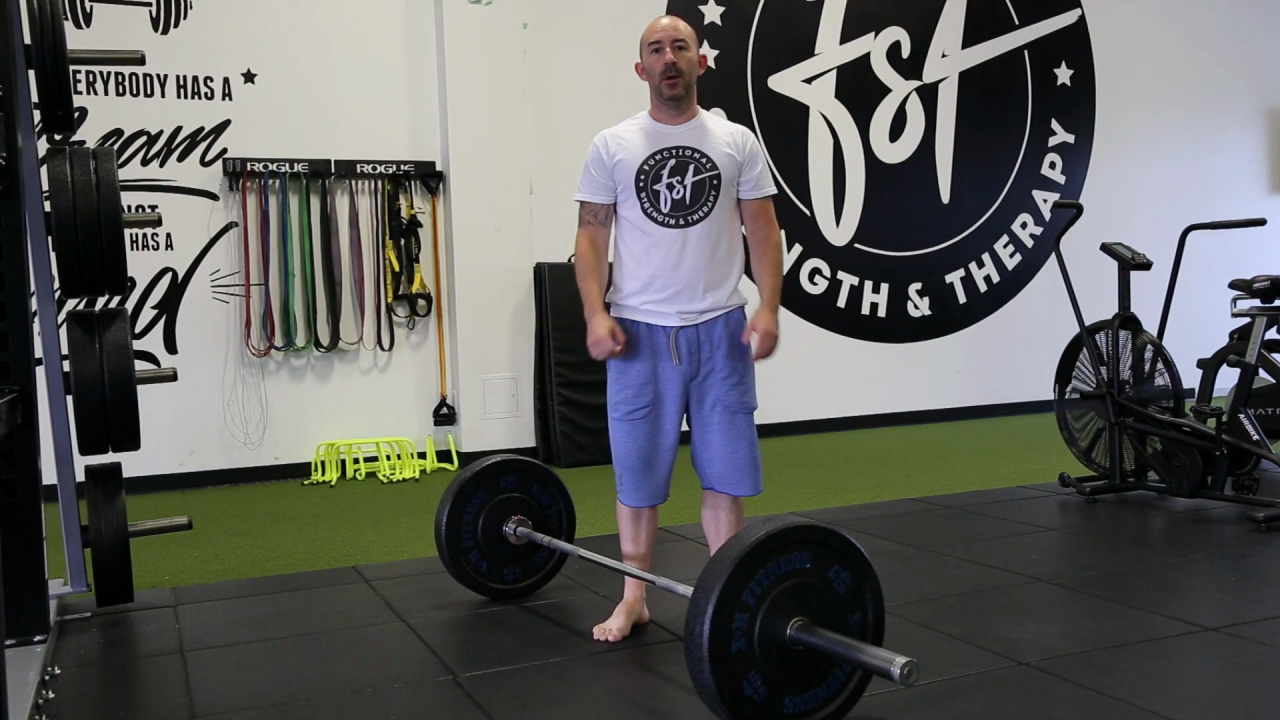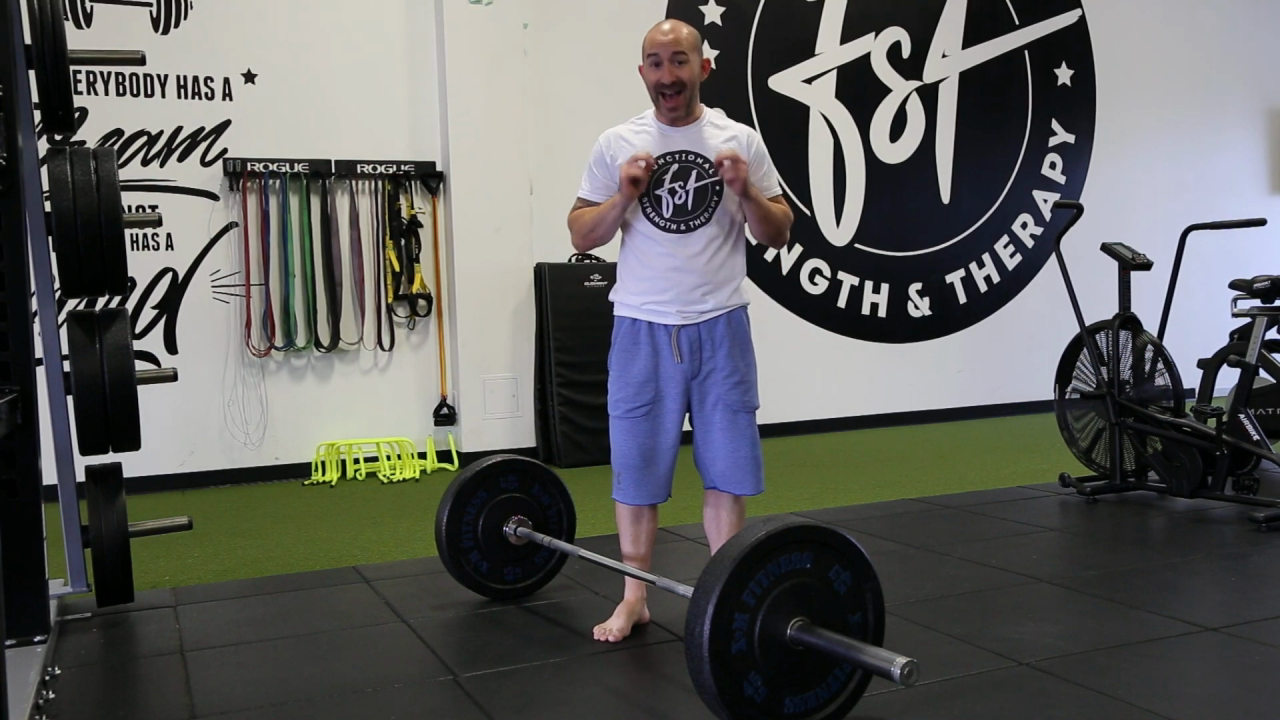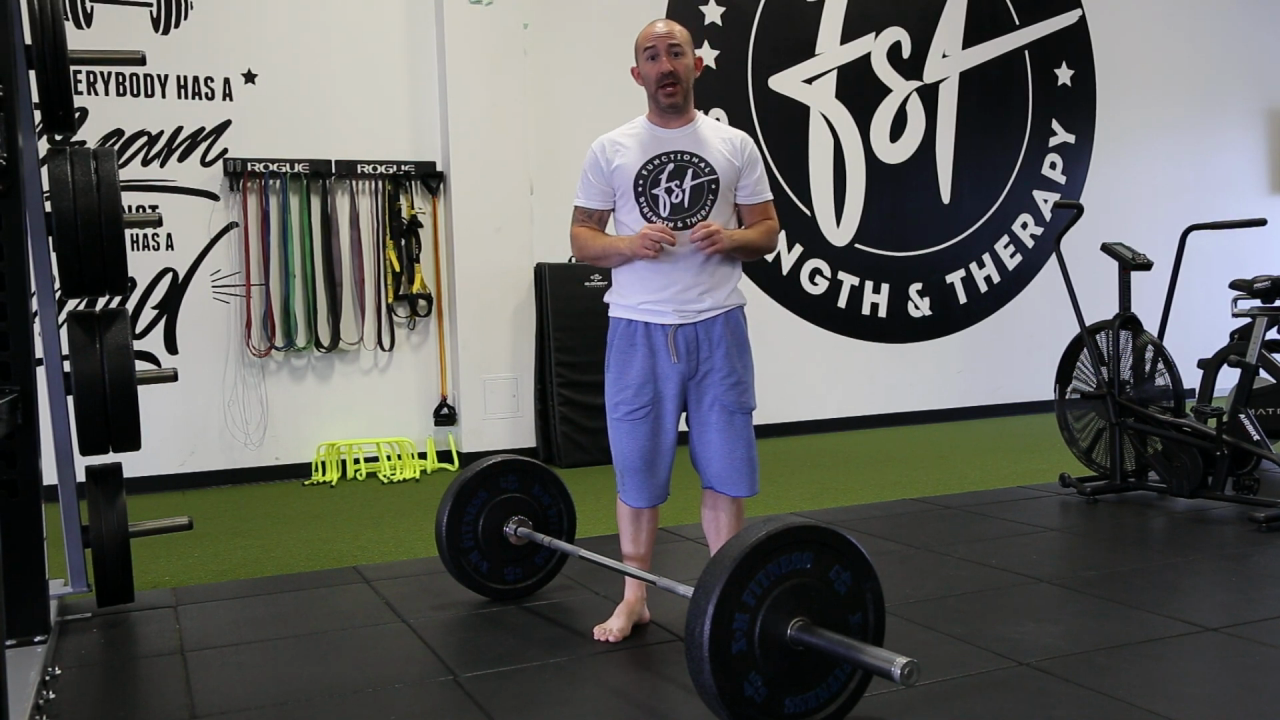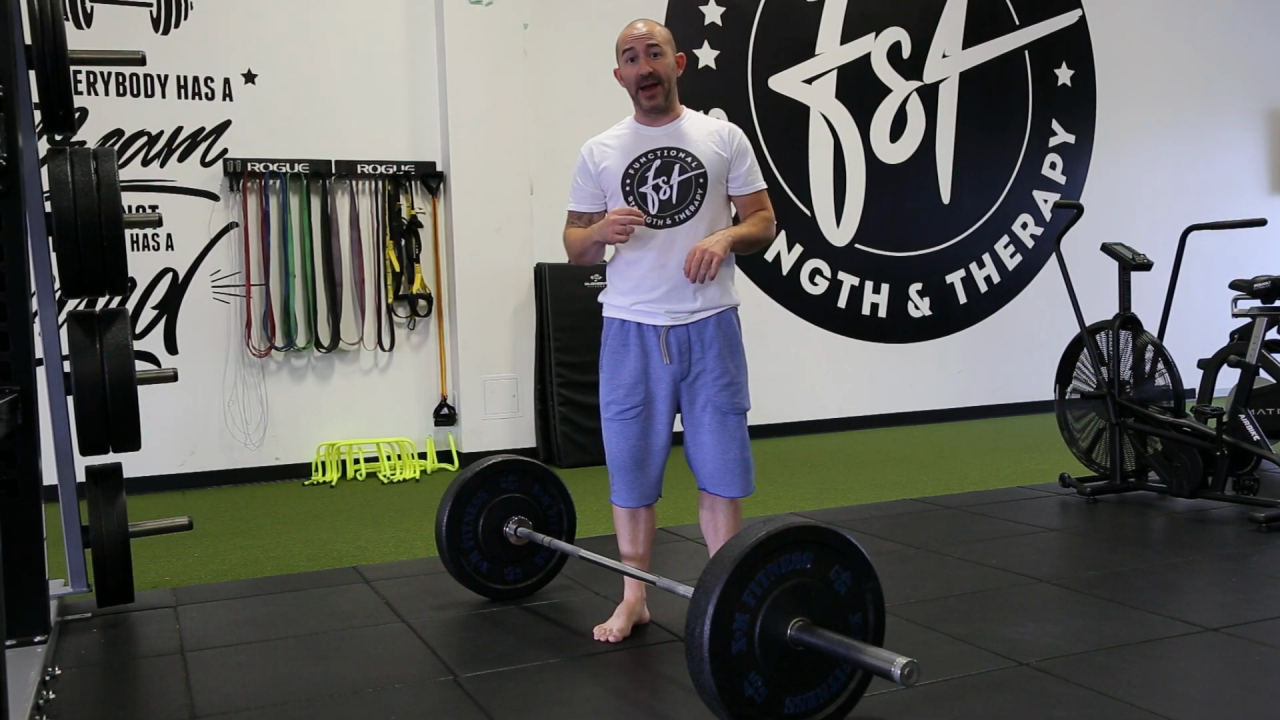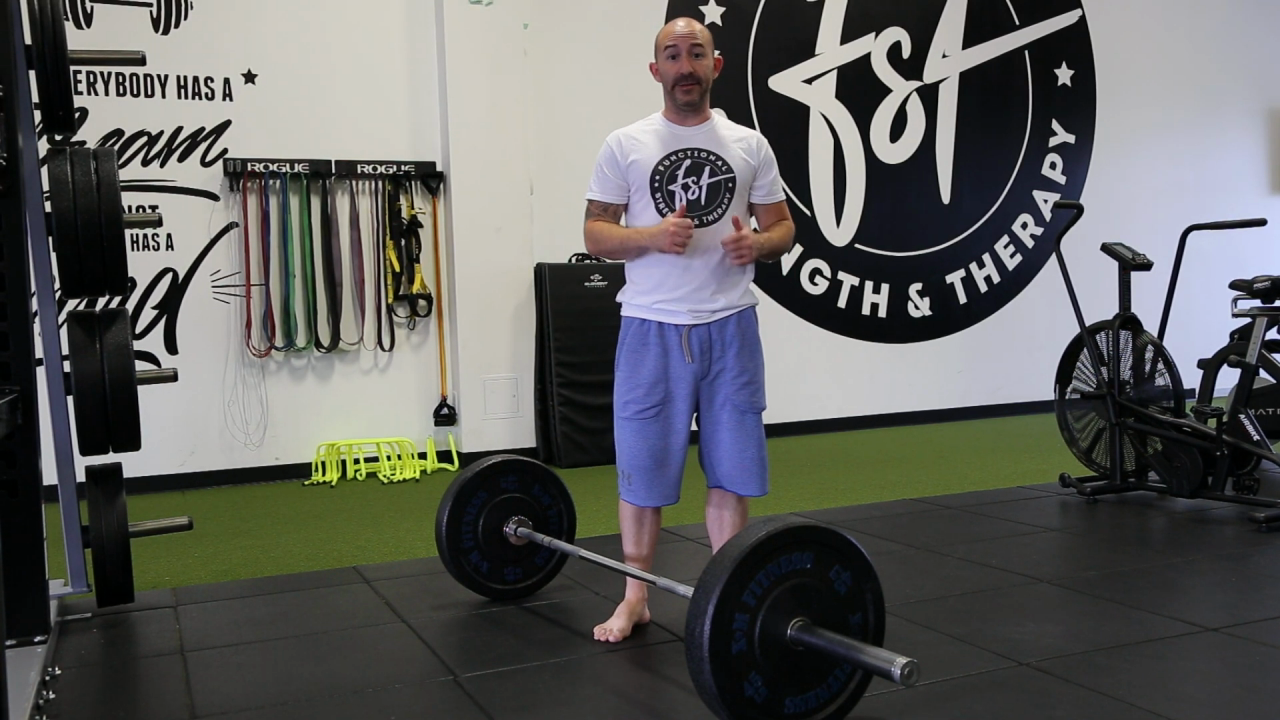
dt=1s
person 1, frame 1
left shoulder: (737, 141)
right shoulder: (612, 145)
left elbow: (762, 232)
right elbow: (592, 236)
left wrist: (769, 309)
right wrist: (596, 314)
left hip: (719, 328)
right hip: (642, 330)
left knee: (724, 468)
right knee: (636, 468)
right ankle: (633, 598)
person 1, frame 2
left shoulder: (740, 140)
right shoulder: (617, 143)
left elbow: (779, 232)
right elbow: (580, 235)
left wrist: (746, 191)
right wrist: (624, 196)
left hip: (720, 326)
right hip: (642, 328)
left knee: (726, 465)
right knee: (636, 463)
right ankle: (634, 597)
person 1, frame 3
left shoulder: (735, 145)
right shoulder: (609, 150)
left elbow: (768, 232)
right elbow: (581, 240)
left wrist: (731, 239)
right wrist: (626, 244)
left hip: (717, 326)
right hip: (638, 331)
left knee: (724, 467)
right knee: (637, 467)
right ankle: (635, 597)
person 1, frame 4
left shoulder: (723, 137)
right shoulder: (598, 152)
left elbow: (764, 221)
right elbow: (574, 248)
left wrist: (725, 238)
right wrist: (601, 233)
left hip: (709, 326)
right hip: (631, 330)
left knee: (720, 465)
right knee: (630, 466)
right ankle: (634, 597)
person 1, frame 5
left shoulder: (749, 145)
right shoulder: (625, 144)
left elbow: (783, 226)
right elbow: (595, 233)
left wrist: (756, 243)
right wrist: (651, 236)
left hip: (729, 327)
right hip: (650, 330)
left knee: (731, 467)
right knee: (642, 464)
right ankle: (635, 597)
